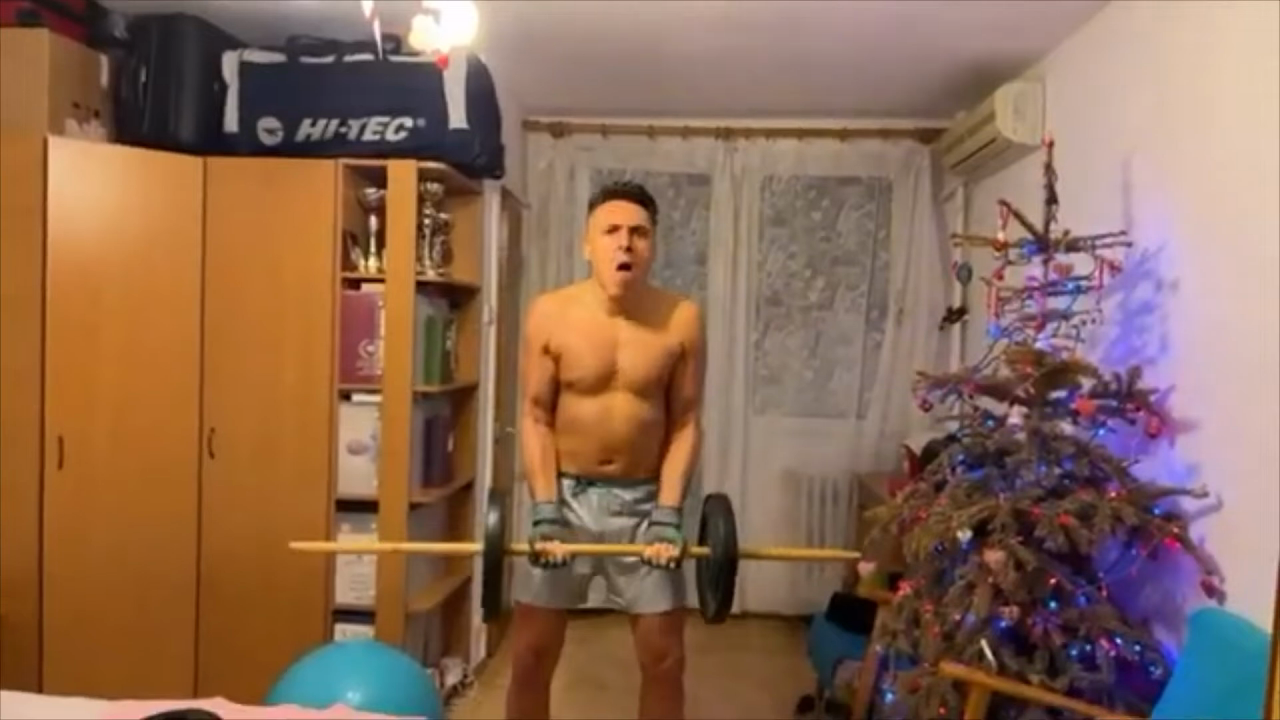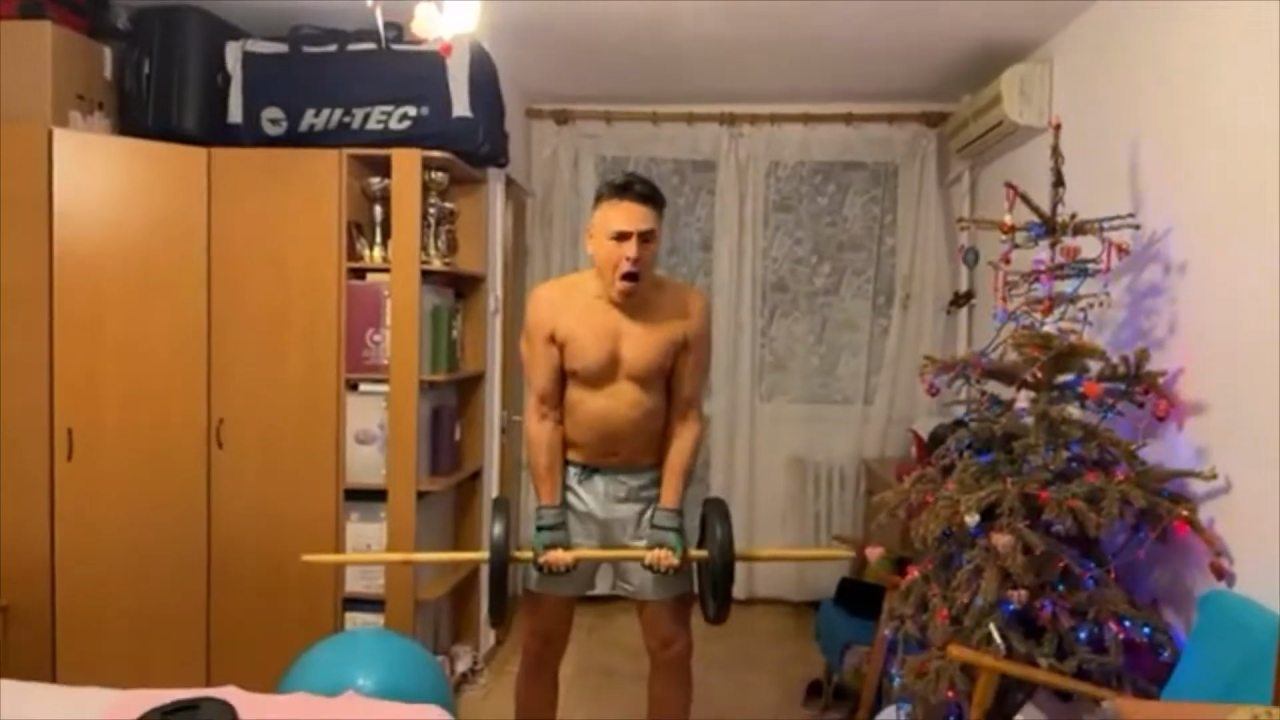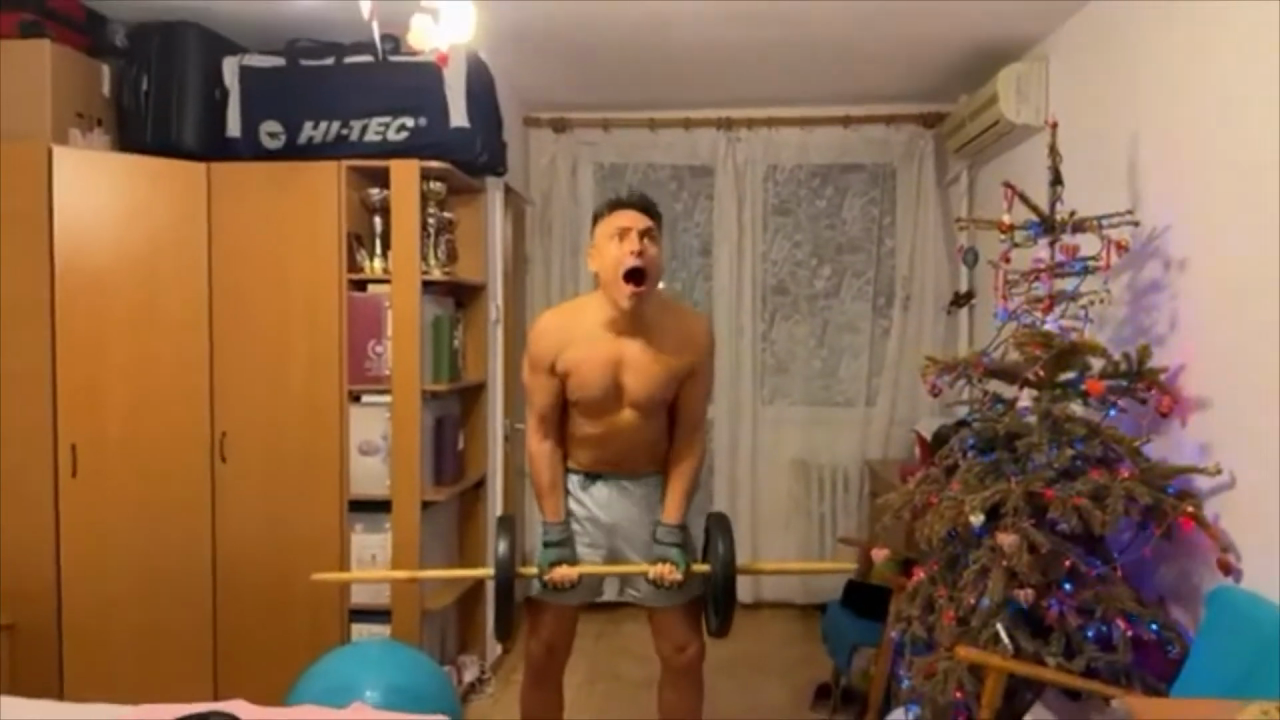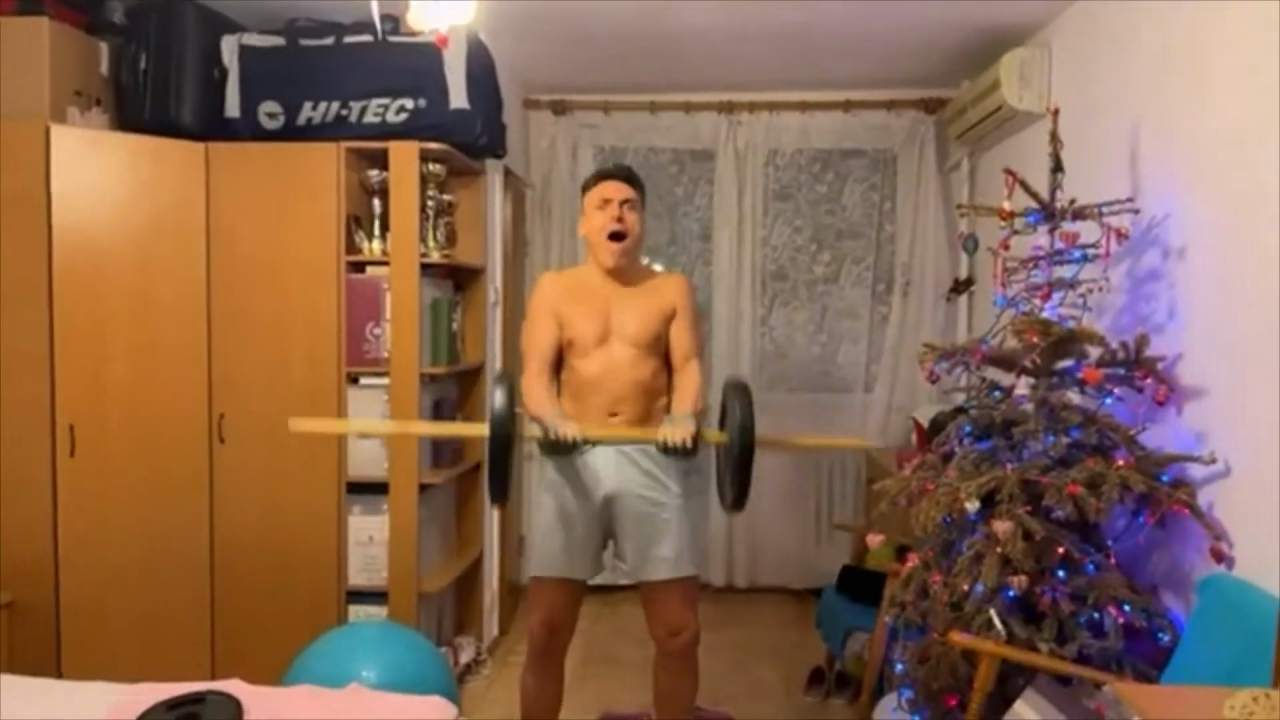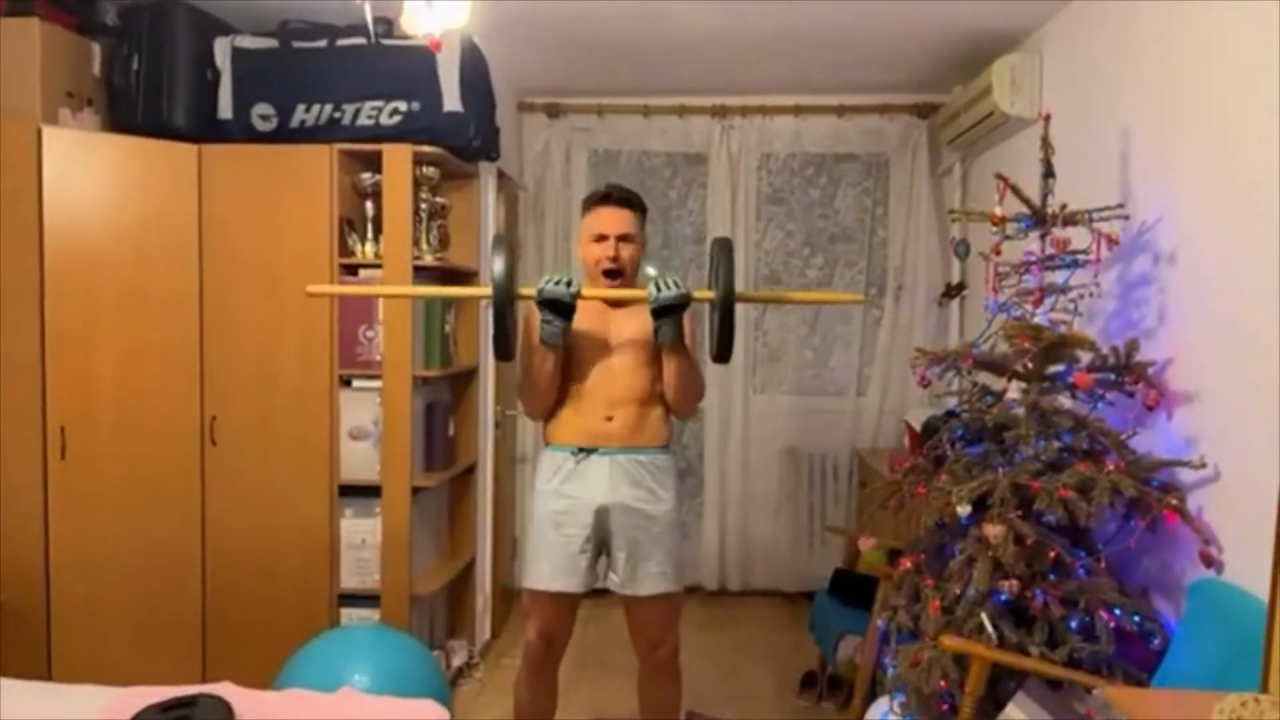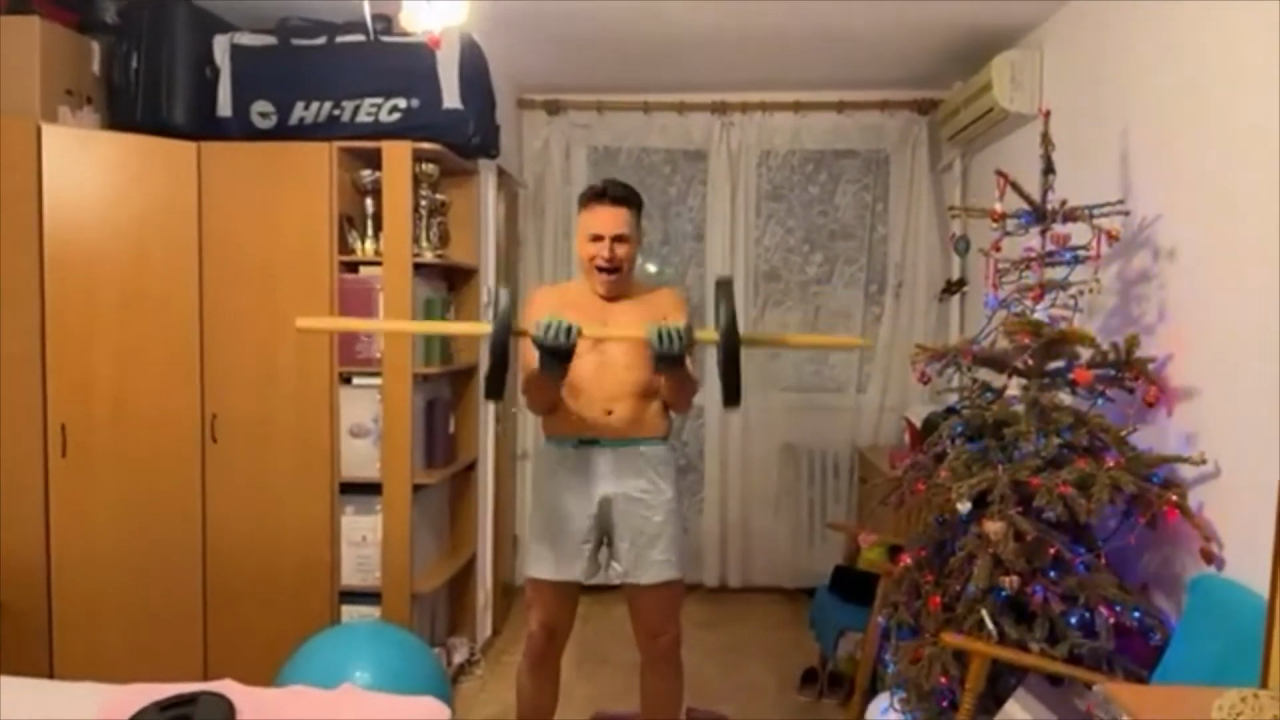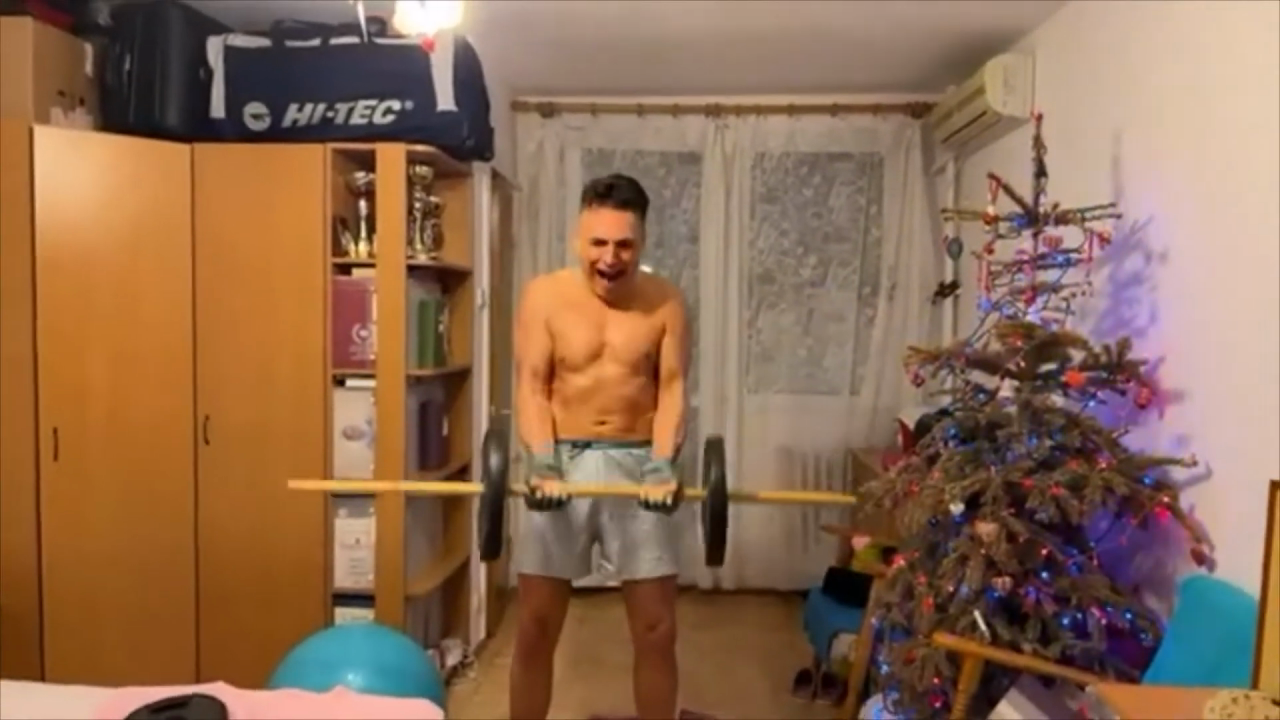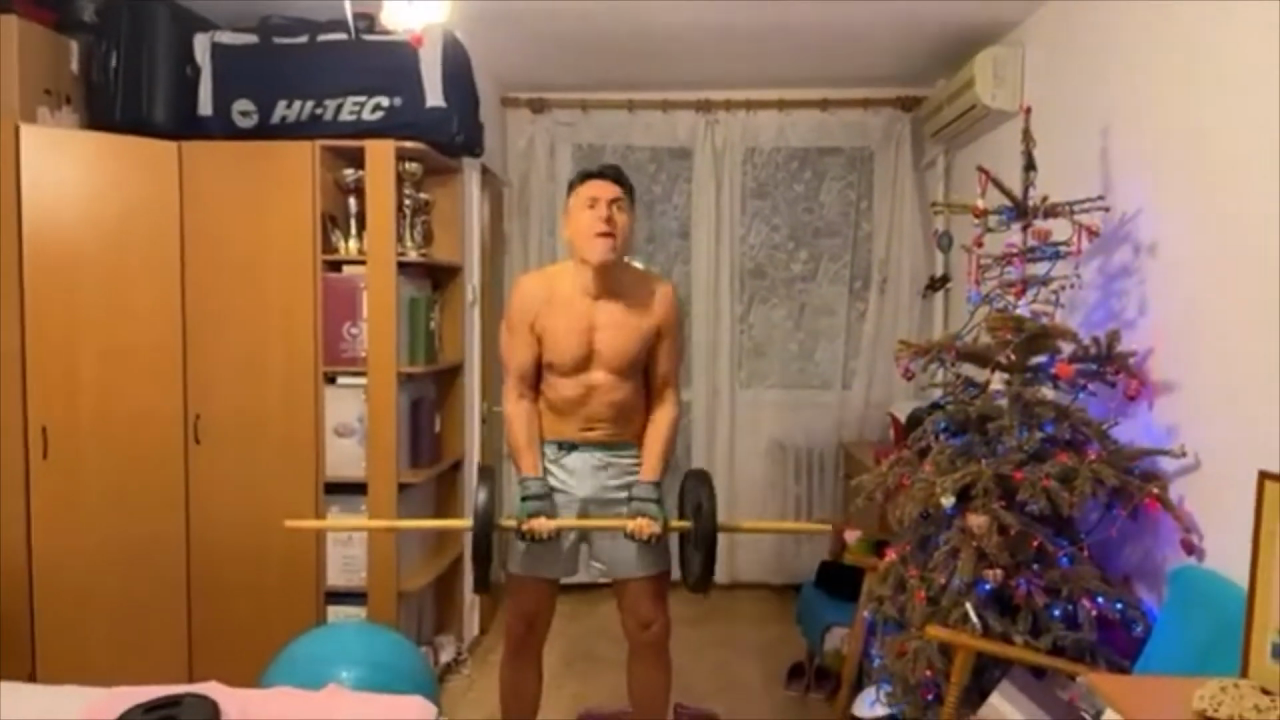
dt=0.4s
person 1, frame 1
left shoulder: (682, 320)
right shoulder: (549, 314)
left elbow: (685, 422)
right elbow: (536, 418)
left wrist: (670, 513)
right wrist: (545, 511)
left hip: (643, 501)
right hip: (567, 495)
left knee: (664, 659)
right knee: (531, 656)
person 1, frame 2
left shoulder: (688, 309)
right shoulder: (550, 303)
left elbow: (686, 417)
right elbow: (542, 414)
left wrist: (669, 516)
right wrist: (549, 517)
left hip: (647, 488)
right hip: (573, 484)
left knee: (671, 645)
right knee: (539, 643)
person 1, frame 3
left shoulder: (692, 334)
right shoulder: (554, 331)
left elbow: (689, 437)
right elbow: (543, 436)
left wrist: (671, 533)
right wrist: (554, 537)
left hip: (650, 493)
right hip: (576, 491)
left knee: (684, 652)
right knee: (542, 653)
person 1, frame 4
left shoulder: (672, 288)
right shoulder: (554, 288)
left elbow: (687, 370)
right elbow: (536, 375)
left wrist: (683, 419)
right wrist: (551, 420)
left hip: (651, 464)
right hip: (573, 463)
left knee: (679, 632)
right knee: (545, 631)
person 1, frame 5
left shoulder: (661, 305)
right shoulder: (549, 304)
left elbow: (686, 404)
right elbow: (535, 404)
left wrist: (672, 327)
right wrist: (551, 326)
left hip: (644, 478)
right hip: (564, 477)
left knee: (660, 647)
right knee: (540, 643)
person 1, frame 6
left shoulder: (664, 305)
right shoulder: (548, 302)
left elbow: (681, 399)
right elbow: (537, 400)
left wrist: (673, 360)
right wrist: (550, 359)
left hip: (645, 470)
right hip: (567, 468)
left knee: (661, 637)
right knee: (543, 633)
person 1, frame 7
left shoulder: (665, 301)
right shoulder: (543, 294)
left elbow: (672, 388)
right elbow: (531, 388)
left wrist: (664, 467)
right wrist: (543, 464)
left hip: (636, 468)
right hip: (563, 468)
left knee: (656, 629)
right knee: (535, 628)
person 1, frame 8
left shoulder: (658, 298)
right shoulder: (532, 293)
left elbow: (664, 398)
right elbow: (518, 395)
left wrist: (648, 490)
right wrist: (533, 491)
left hip: (624, 468)
right hip: (552, 465)
left knee: (650, 628)
right knee: (522, 629)
